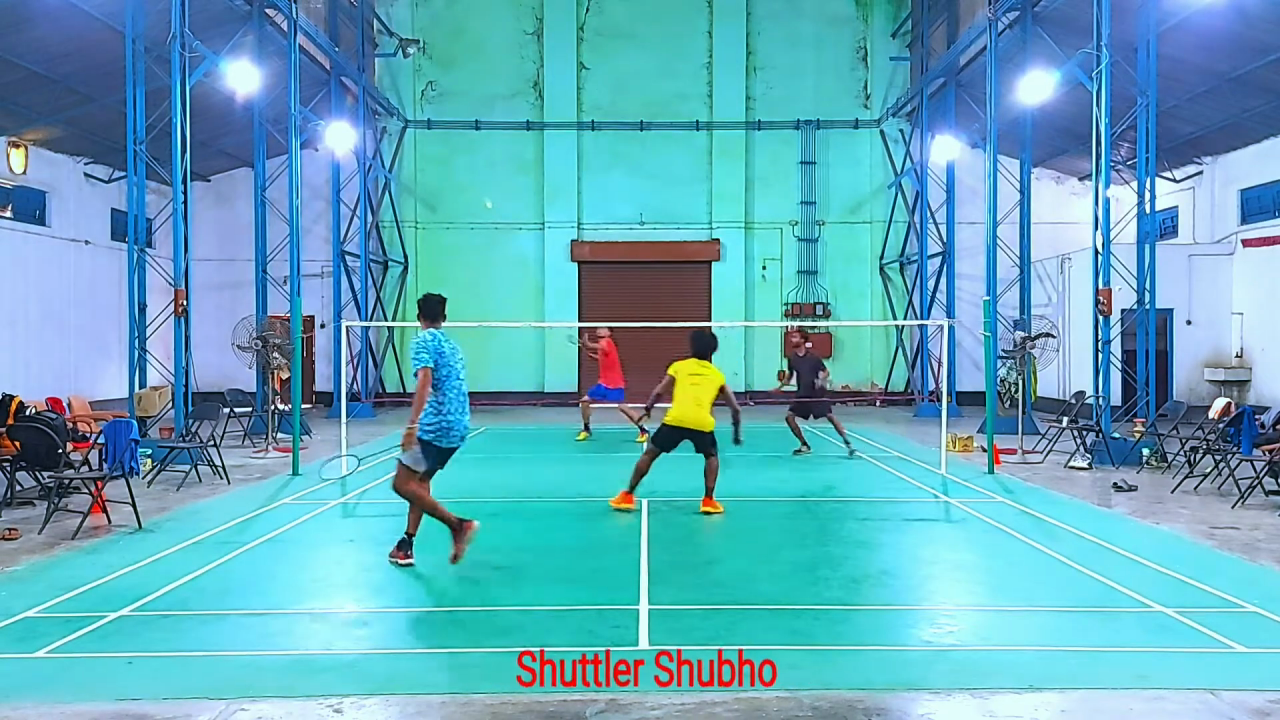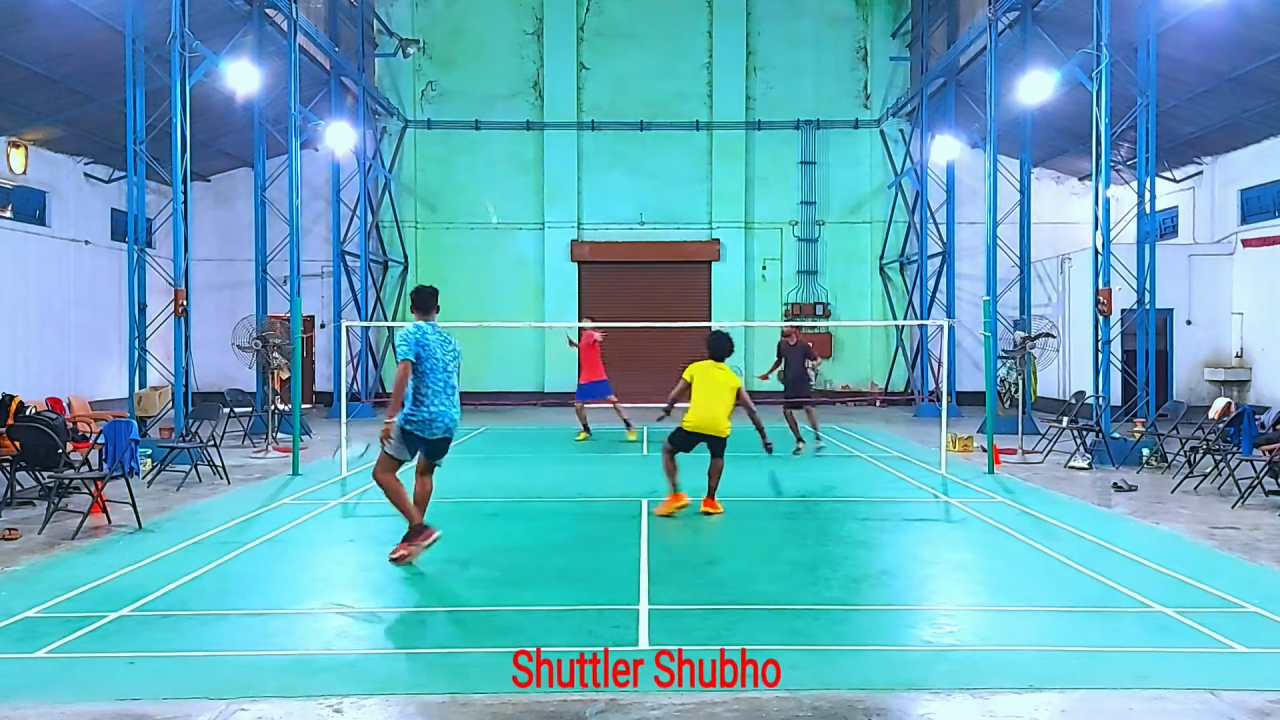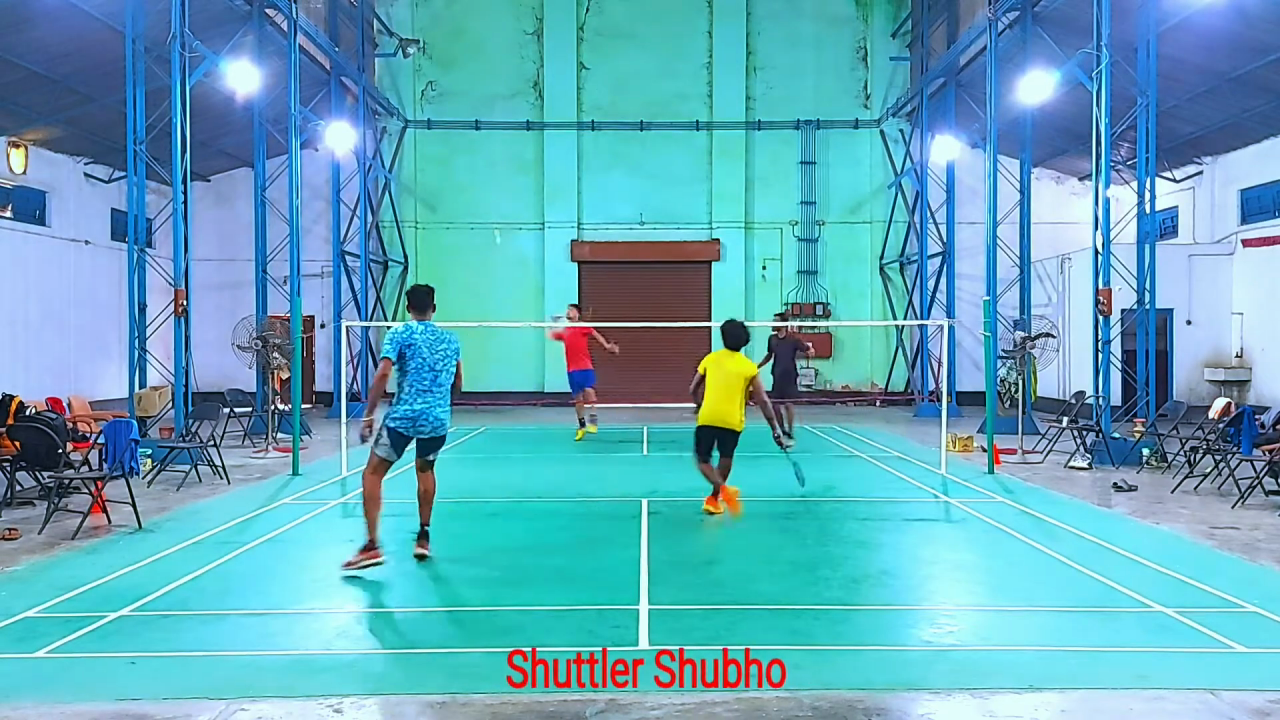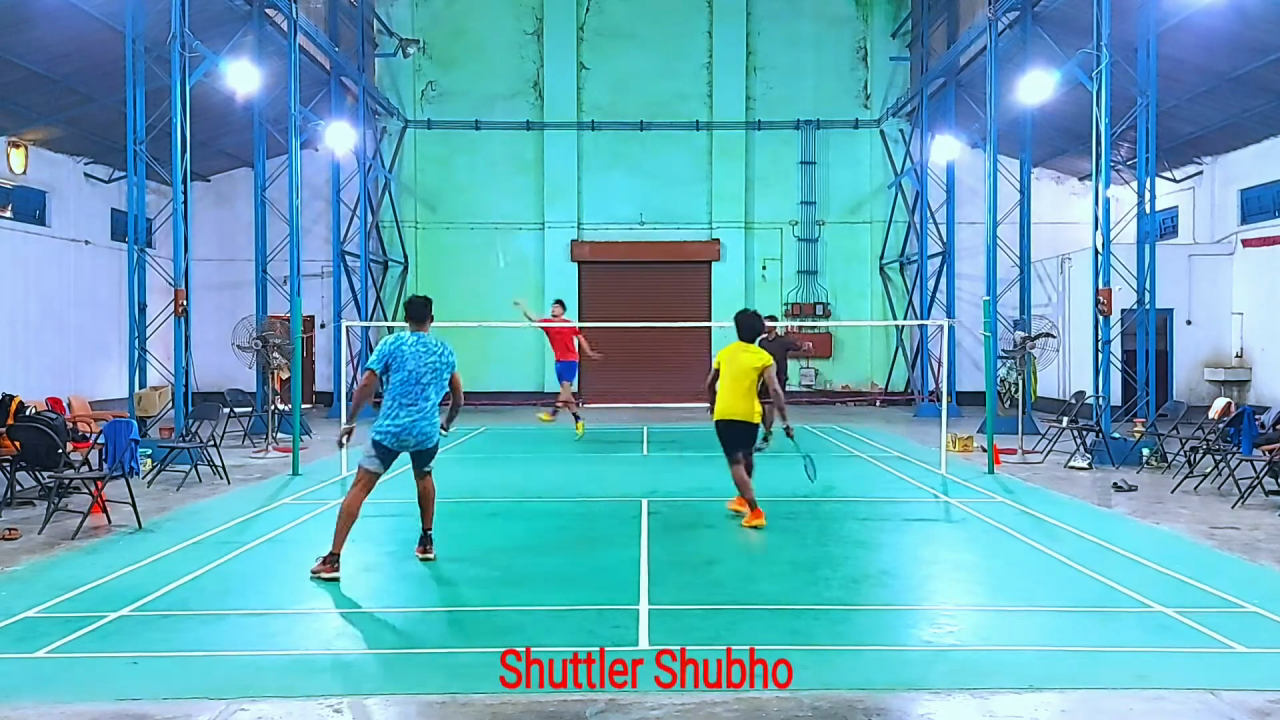
dt=0.1s
person 1, frame 1
left shoulder: (424, 342)
right shoulder: (452, 346)
left elbow: (424, 384)
left wrist: (412, 426)
left hip: (435, 426)
right hip: (458, 428)
left knee: (405, 485)
right knee: (419, 483)
left ankle: (460, 525)
right ankle: (407, 544)
person 1, frame 2
left shoulder: (410, 333)
right shoulder: (450, 339)
left elbow: (402, 377)
left wrist: (390, 418)
left hip: (420, 417)
right hip: (449, 419)
left knee: (383, 473)
right knee: (424, 473)
left ankle: (420, 529)
right ankle: (413, 538)
person 1, frame 3
left shoulder: (401, 332)
right shoulder: (450, 338)
left elbow: (382, 375)
right elbow: (457, 381)
left wrist: (368, 415)
left hip: (405, 417)
right hip: (438, 418)
left knee: (371, 475)
right knee: (425, 471)
left ankle: (372, 545)
right ankle: (424, 537)
person 1, frame 4
left shoulder: (391, 344)
right shoulder: (445, 351)
left elbow: (365, 386)
right elbow: (458, 396)
left wrist: (349, 423)
right wrist: (448, 422)
left hip: (390, 430)
right hip: (427, 431)
left knee: (358, 490)
right knee: (424, 476)
left ankle: (333, 559)
right ankle: (426, 542)
person 2, frame 1
left shoulder: (679, 366)
right shoulder: (718, 376)
left elbow: (658, 391)
right elbow: (736, 408)
left wrist: (646, 411)
right wrist: (736, 432)
left hip: (675, 422)
right hip: (702, 425)
left knee: (649, 455)
right knee: (711, 456)
left ankle: (628, 495)
right ankle: (708, 500)
person 2, frame 2
left shoulder: (696, 368)
right shoulder: (733, 378)
left elbow: (675, 395)
right elbow: (751, 410)
left wrist: (667, 411)
right wrist: (764, 437)
left hip: (693, 425)
right hip: (719, 428)
left knee: (668, 451)
right knee: (717, 459)
left ankle: (676, 495)
right ankle: (710, 501)
person 2, frame 3
left shoulder: (710, 359)
right shoulder: (749, 367)
left elbow: (694, 389)
right elbow: (763, 400)
left wrist: (700, 406)
right wrist: (775, 429)
left hip: (707, 419)
right hip: (732, 421)
left knee: (703, 461)
right knee: (726, 458)
left ankle: (725, 492)
right ankle: (714, 498)
person 2, frame 4
left shoulder: (724, 352)
right shoulder: (764, 358)
left elbow: (709, 385)
right elbow: (775, 390)
left wrist: (714, 404)
right wrist: (784, 421)
left hip: (723, 415)
right hip: (748, 416)
left knee: (736, 463)
right knee: (746, 457)
left ankle: (755, 512)
right ankle: (742, 499)
